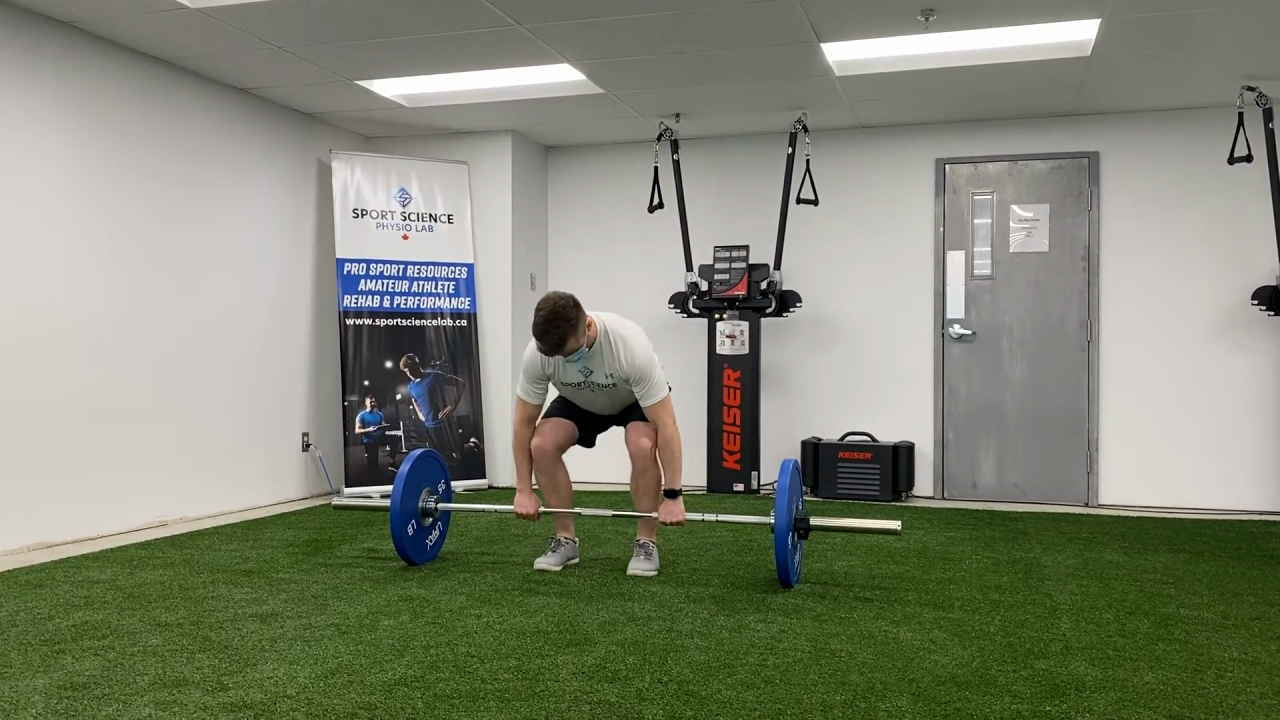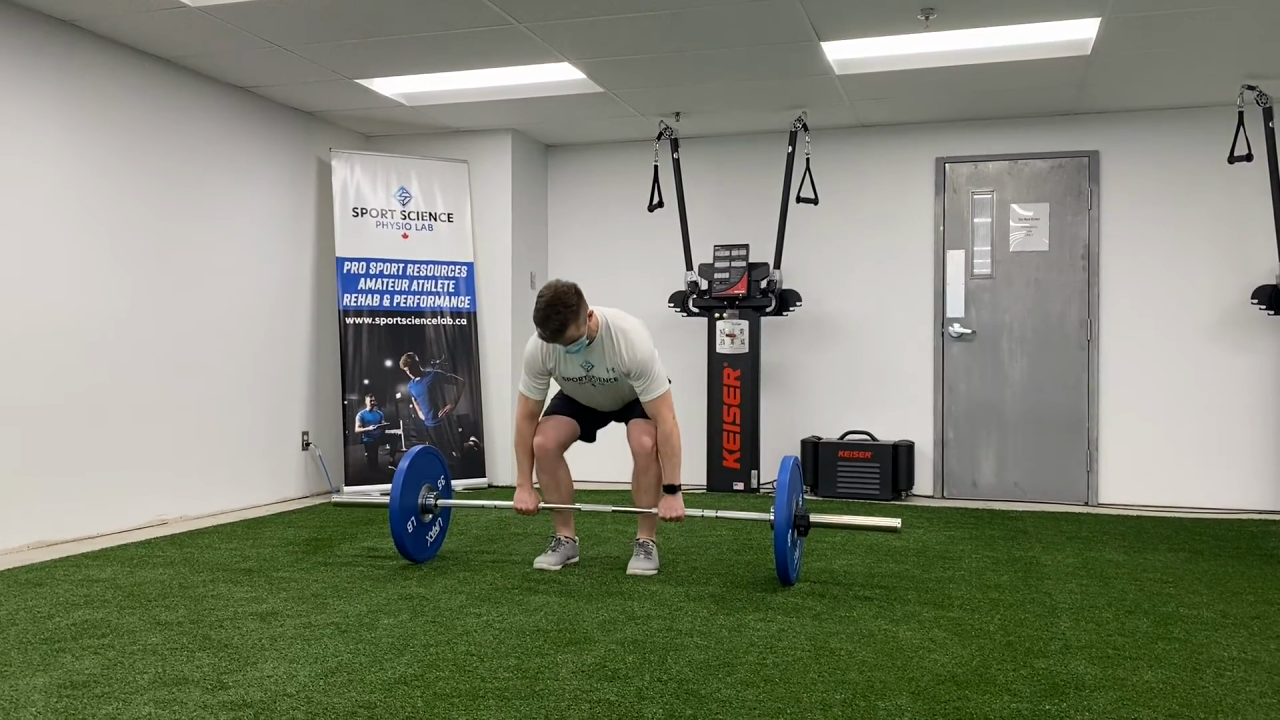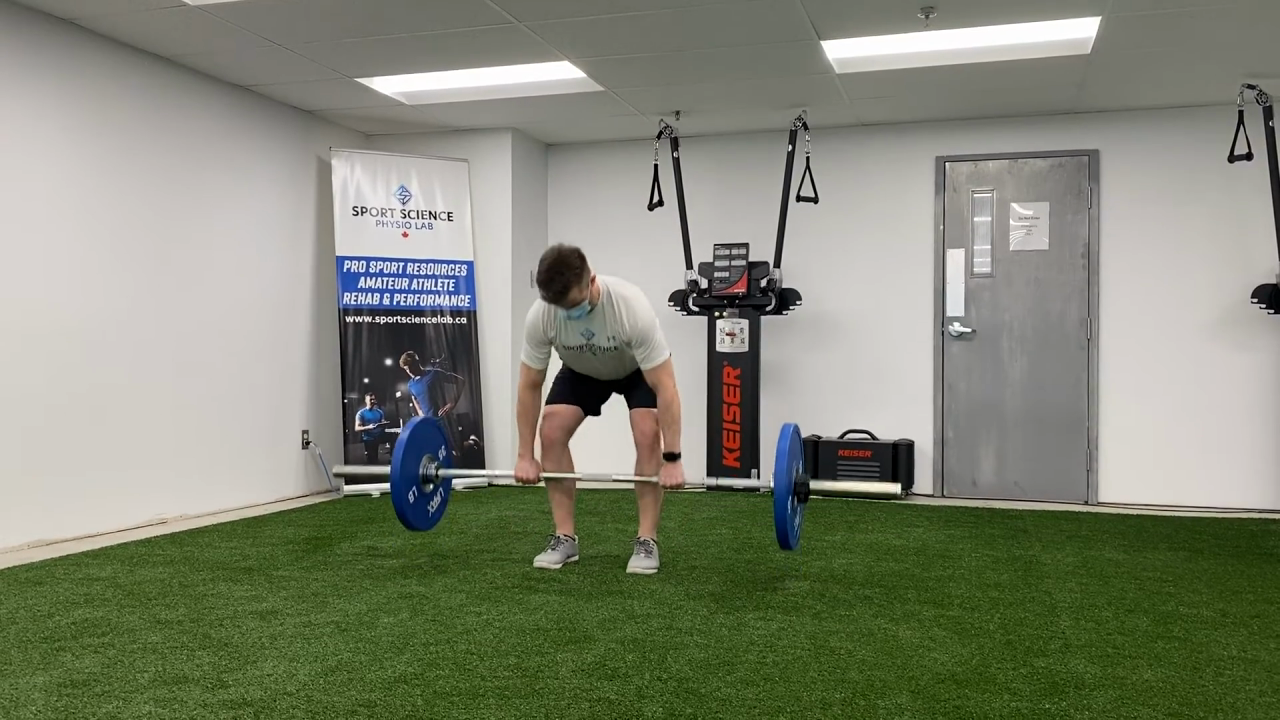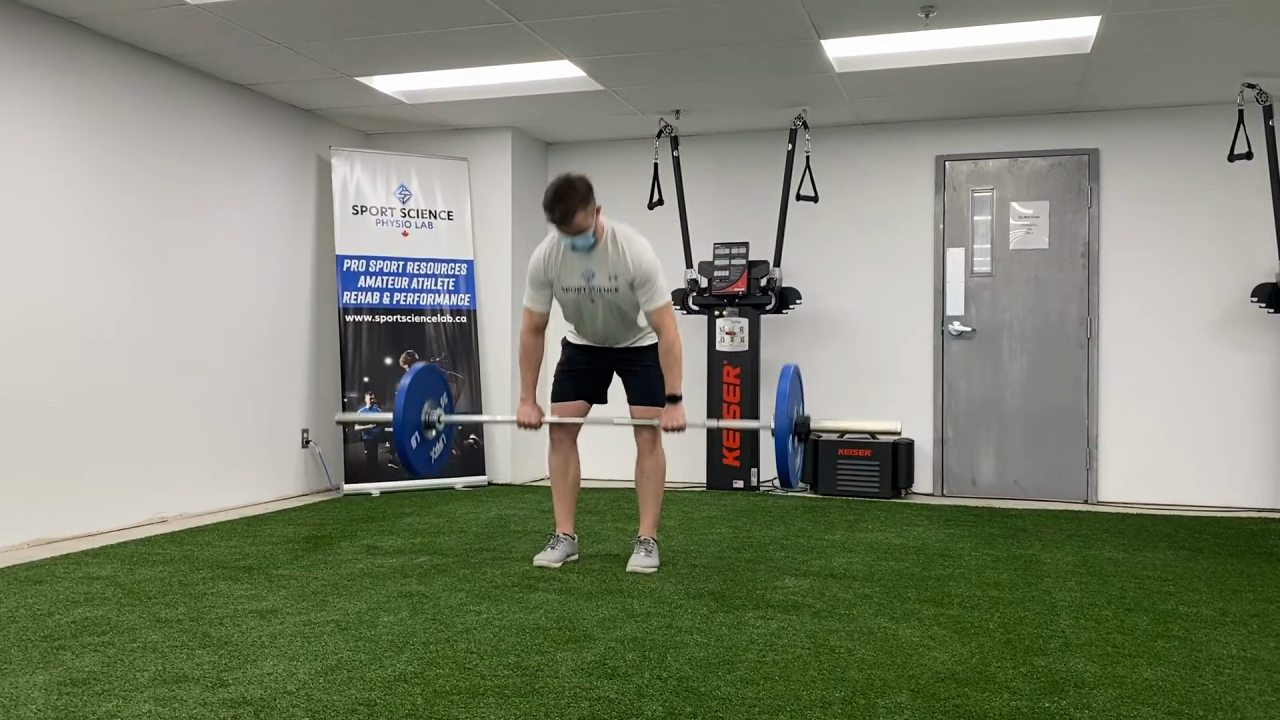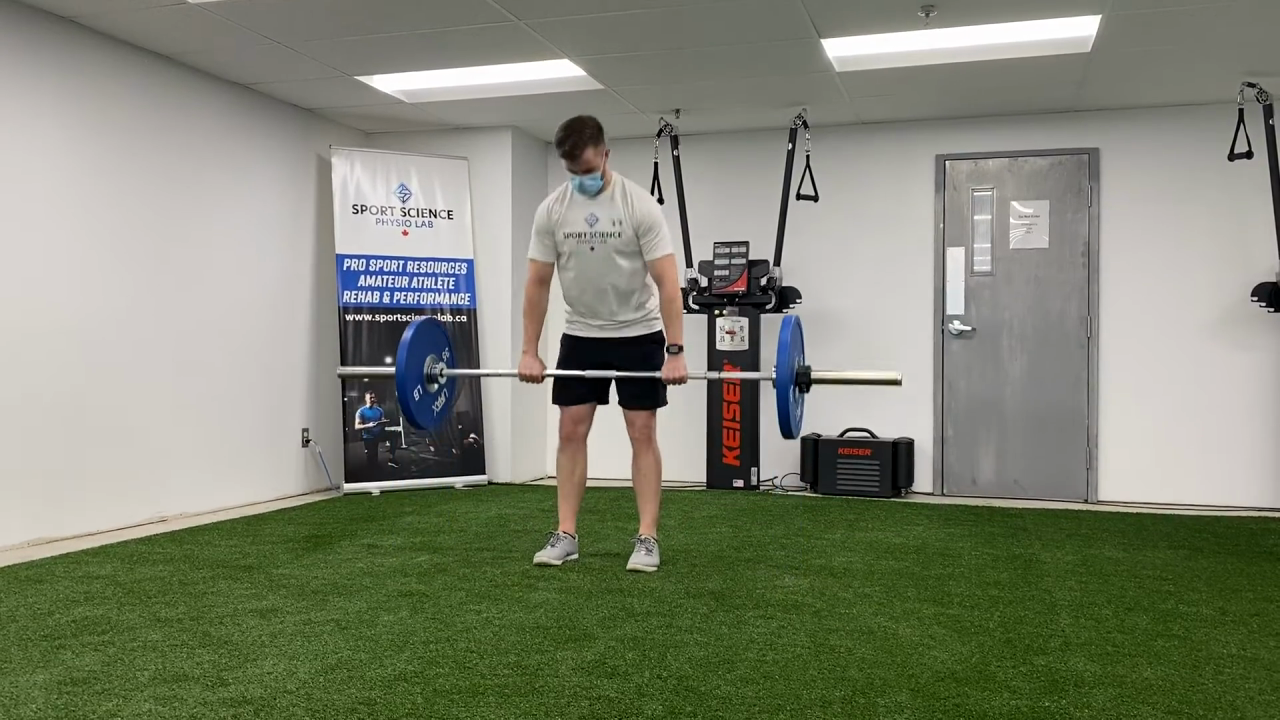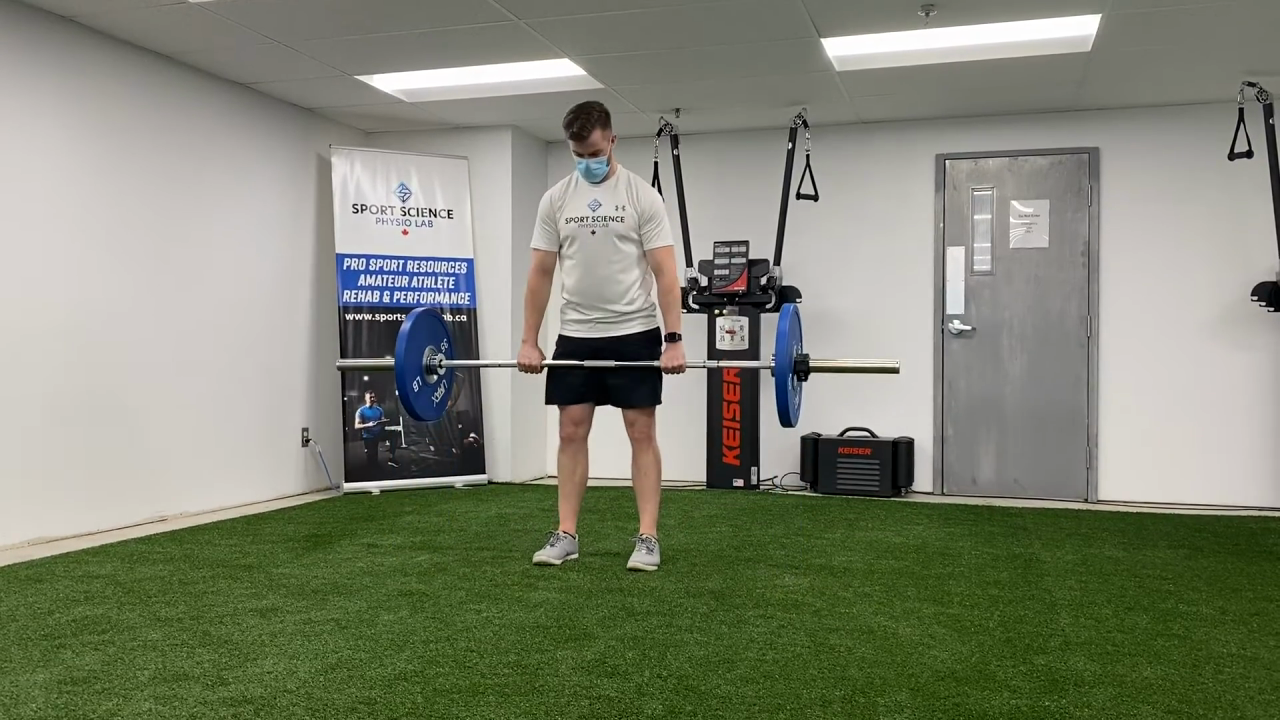
dt=0.2s
person 1, frame 1
left shoulder: (630, 346)
right shoulder: (537, 353)
left elbow: (666, 426)
right elbow: (524, 422)
left wrist: (672, 496)
right wrist: (523, 490)
left hip: (635, 401)
right hip: (580, 403)
left knee: (642, 448)
right knee: (542, 446)
left ankle: (646, 543)
right ankle: (565, 539)
person 1, frame 2
left shoulder: (630, 340)
right shoulder: (539, 347)
left elbow: (665, 420)
right elbow: (527, 416)
left wrist: (672, 492)
right wrist: (524, 486)
left hip: (635, 397)
right hip: (581, 397)
left knee: (644, 446)
right knee: (544, 444)
left ankle: (645, 543)
right ankle: (565, 539)
person 1, frame 3
left shoulder: (631, 308)
right shoulder: (541, 315)
left elbow: (665, 388)
right elbow: (530, 386)
left wrist: (672, 459)
right wrist: (525, 455)
left hip: (636, 370)
right hip: (583, 371)
left knee: (647, 435)
right knee: (551, 432)
left ankle: (646, 541)
right ankle: (564, 538)
person 1, frame 4
left shoulder: (634, 251)
right shoulder: (545, 258)
left elbow: (666, 331)
right elbow: (533, 330)
left wrist: (673, 401)
right wrist: (527, 398)
left hip: (638, 343)
right hip: (583, 344)
left knee: (646, 432)
right knee: (561, 431)
left ankle: (647, 539)
right ankle: (564, 536)
person 1, frame 5
left shoulder: (639, 205)
right shoulder: (551, 210)
left elbow: (666, 282)
right elbow: (538, 283)
left wrist: (675, 352)
right wrist: (529, 351)
left hip: (638, 335)
right hip: (581, 335)
left knee: (642, 434)
right knee: (570, 433)
left ankle: (647, 538)
right ankle: (566, 535)
person 1, frame 6
left shoulder: (642, 195)
right shoulder: (556, 199)
left elbow: (665, 271)
right elbow: (540, 273)
left wrist: (673, 340)
right wrist: (529, 340)
left hip: (634, 335)
right hip: (575, 336)
left knee: (641, 434)
right knee: (571, 433)
left ankle: (647, 537)
right ankle: (566, 535)
